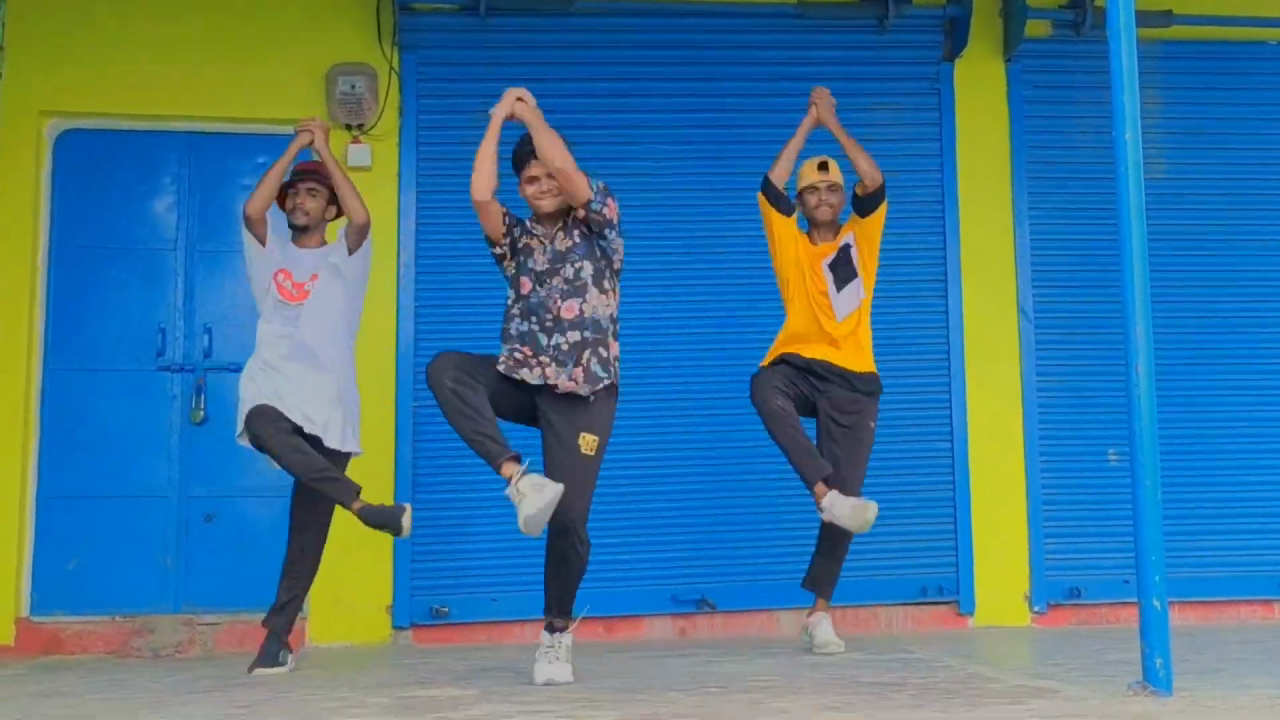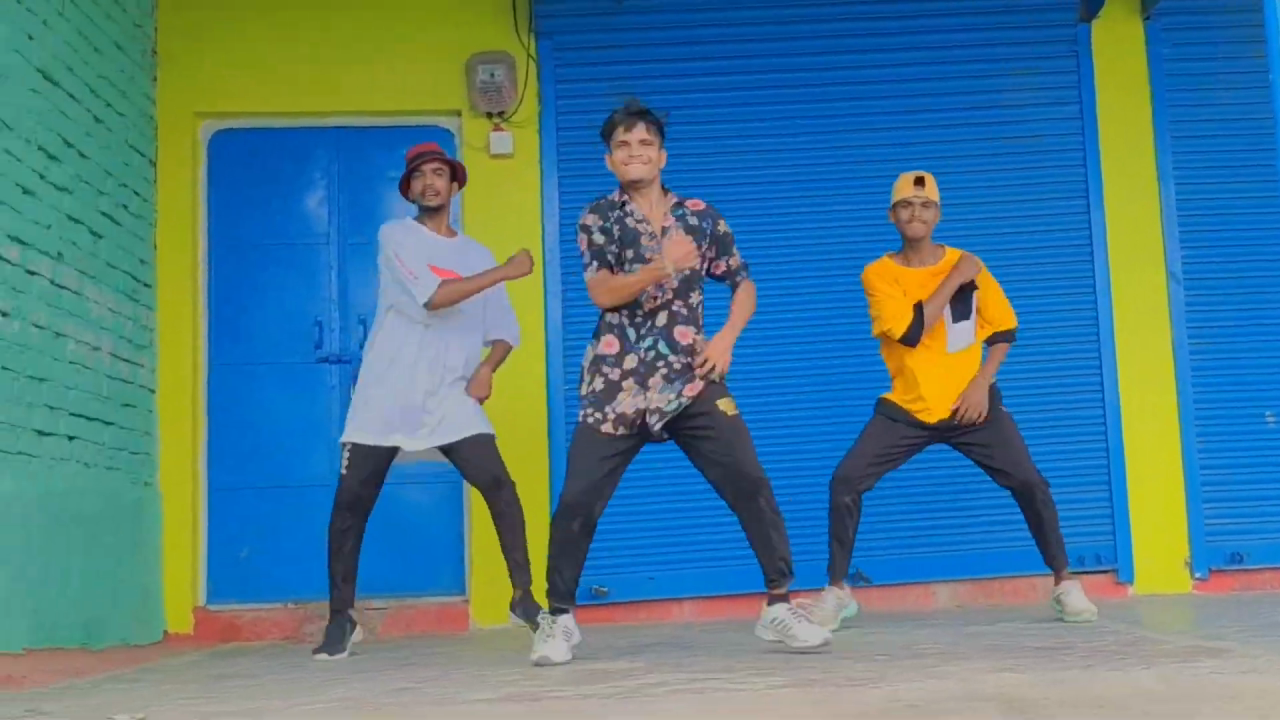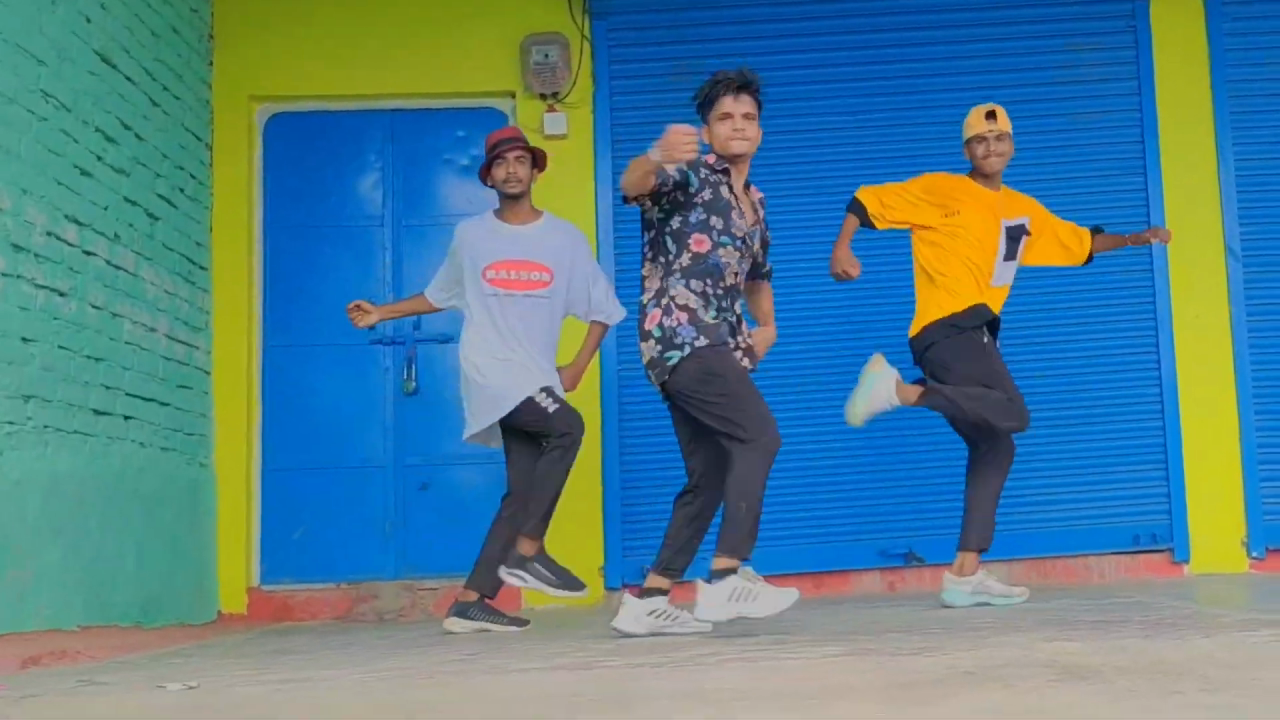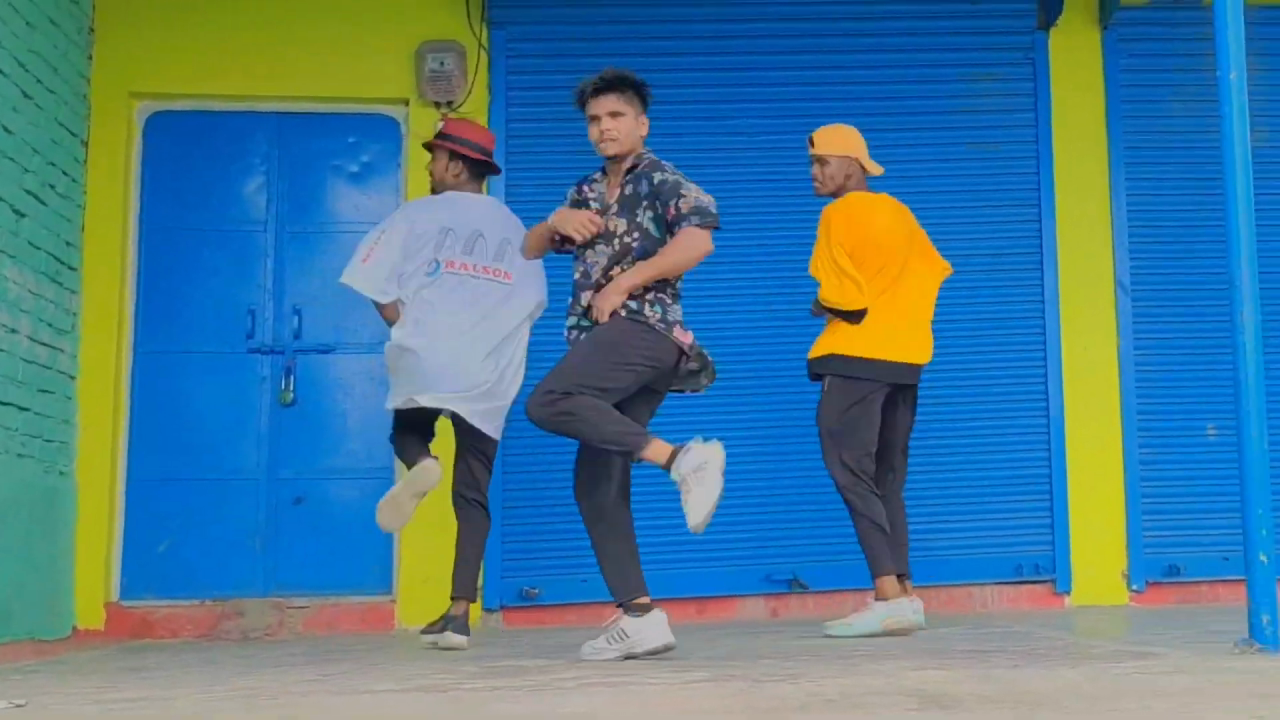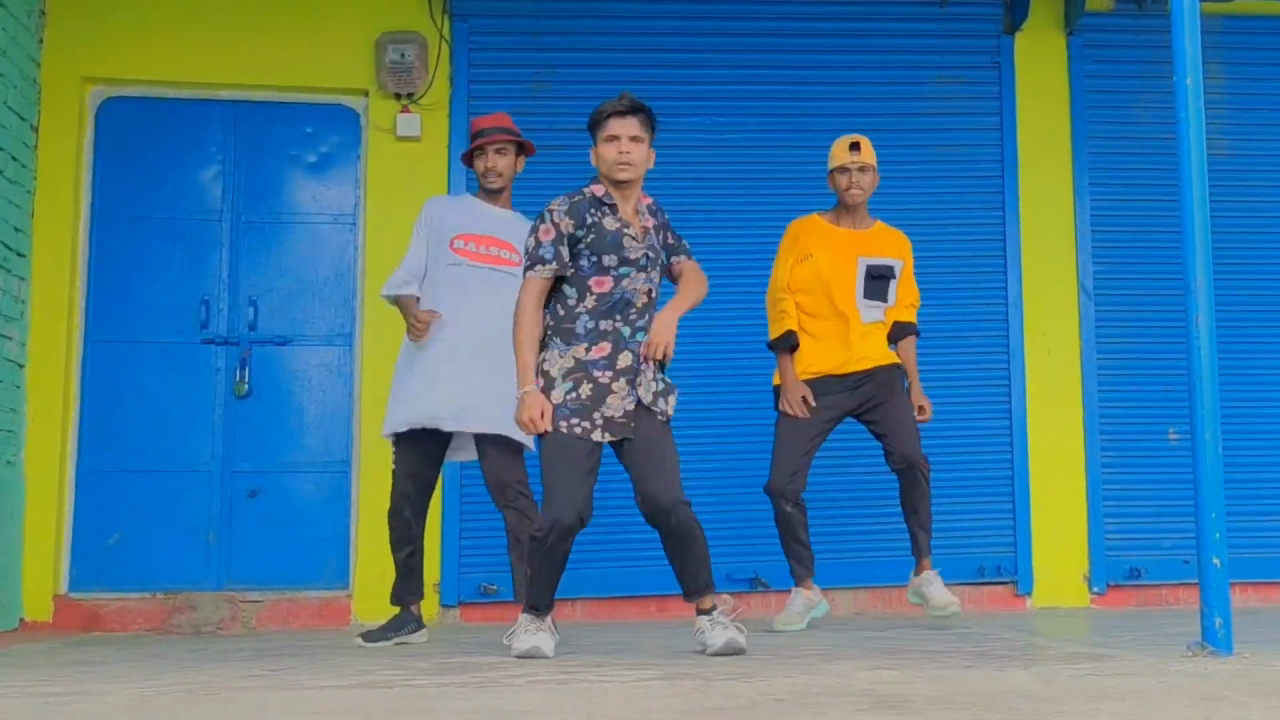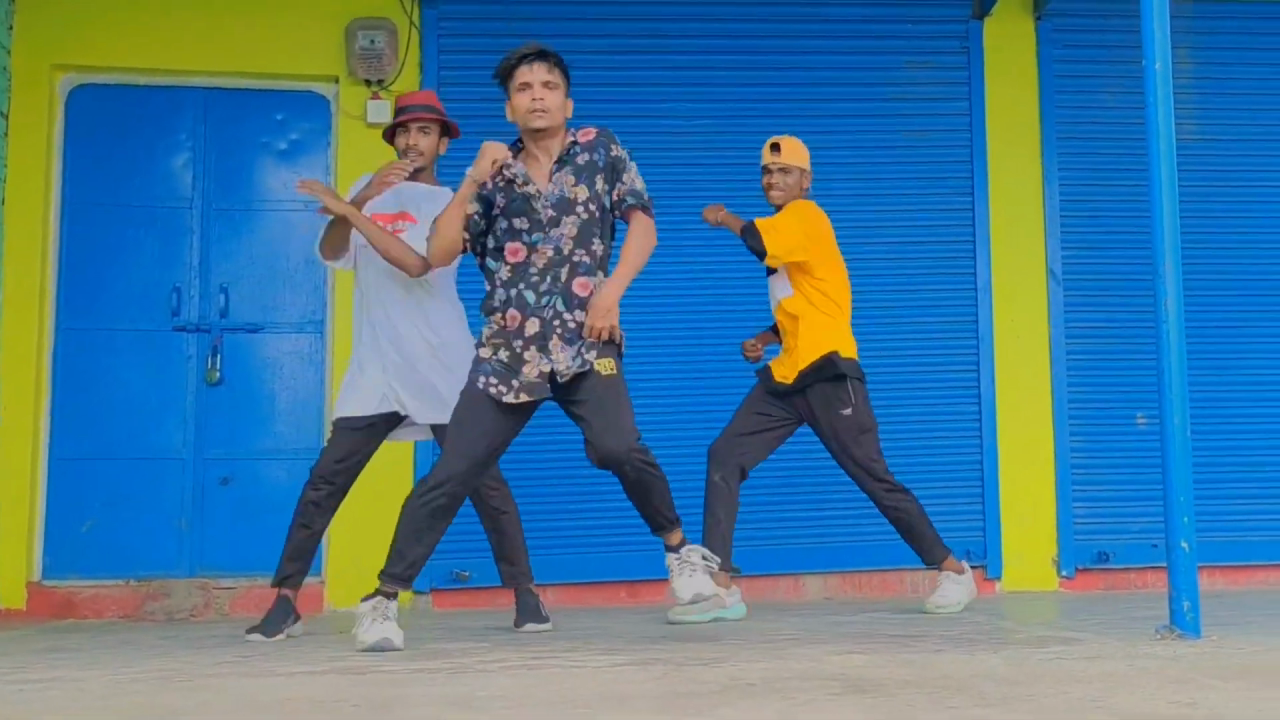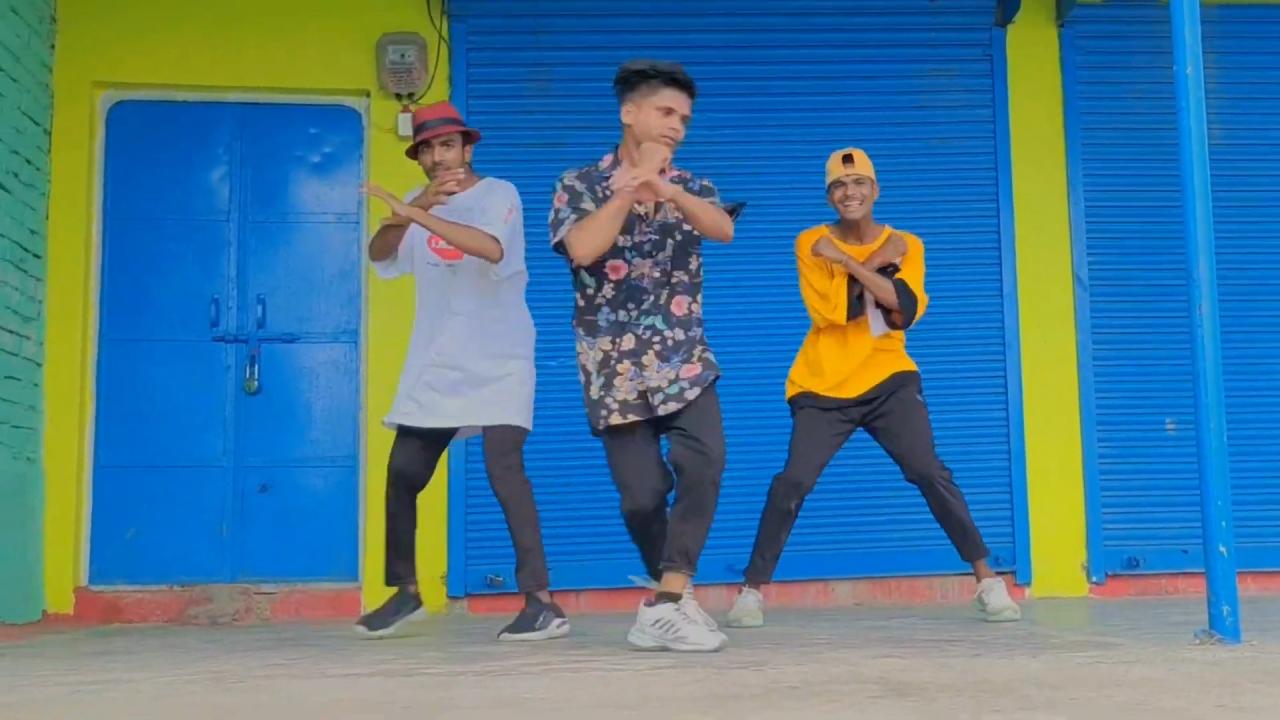
dt=0.4s
person 1, frame 1
left shoulder: (595, 210)
right shoulder: (510, 228)
left elbow: (574, 177)
right elbow: (480, 194)
left wrist: (533, 112)
right wrist: (500, 116)
left hip: (584, 380)
right hip: (521, 372)
left knee: (568, 518)
right knee: (444, 368)
left ankle: (557, 635)
right ankle: (519, 478)
person 1, frame 2
left shoulder: (697, 216)
right shoulder: (596, 220)
left elbow: (742, 285)
right elbow: (604, 294)
left wrist: (726, 338)
right wrist: (660, 266)
left hip: (690, 381)
right hip: (618, 386)
left knee: (748, 486)
right knee: (577, 504)
left ankle: (781, 605)
right ankle: (558, 618)
person 1, frame 3
left shoulder: (752, 213)
right shoulder: (688, 171)
left elbow: (757, 280)
right elbow: (633, 186)
left wrist: (766, 325)
right wrist: (662, 152)
left hip: (712, 345)
right hip: (681, 337)
left knee: (708, 477)
right knee: (759, 437)
left ankle: (649, 601)
right ankle: (729, 575)
person 1, frame 4
left shoulder: (657, 177)
right shoulder: (589, 192)
left elbow: (699, 235)
right elbow: (532, 248)
left wrist: (626, 281)
right wrist: (564, 224)
left hip: (643, 333)
right hip: (599, 346)
left knee: (547, 405)
right knee: (599, 484)
left ankle: (683, 458)
right ankle: (639, 617)
person 1, frame 5
left shoulder: (657, 218)
right shoulder: (567, 212)
left elbow: (694, 277)
right elbow: (531, 300)
left wrist: (671, 313)
right wrist: (529, 388)
left hip: (639, 385)
right hip: (573, 387)
left knee: (666, 503)
right knee: (565, 512)
left ankle: (710, 613)
right ankle: (536, 613)
person 1, frame 6
left shoulder: (599, 150)
right shoulder: (494, 181)
left elbow: (642, 225)
right elbow: (438, 253)
left wrist: (616, 281)
right wrist: (474, 178)
left hip: (587, 341)
right hip: (510, 350)
left knee: (616, 448)
right knee: (449, 473)
left ankle: (677, 547)
right ankle: (384, 600)
person 1, frame 7
left shoulder: (686, 183)
right shoulder: (580, 185)
left elbow: (721, 229)
right elbow: (584, 250)
left wrist: (665, 187)
right wrist: (632, 187)
left hip: (680, 349)
right hip: (613, 359)
left knee: (702, 456)
right knee: (641, 494)
left ankle: (670, 602)
right ankle: (669, 591)
person 2, frame 1
left shoulder: (347, 257)
right shoulder: (269, 249)
left elbow: (361, 221)
right elbow: (252, 211)
left wrist: (327, 152)
right wrist: (295, 146)
left hip: (328, 399)
right hip: (272, 388)
left knee: (309, 517)
right knee: (268, 432)
left ankle: (280, 628)
right ankle: (368, 511)
person 2, frame 2
left shoulder: (477, 248)
right shoulder: (396, 236)
left elbow: (503, 332)
right elbow: (433, 299)
left wrist: (484, 370)
right wrist: (501, 274)
left hip: (450, 397)
right hip: (387, 392)
left knee: (500, 490)
right knee: (352, 501)
left ankle: (527, 601)
right ankle: (341, 616)
person 2, frame 3
left shoulder: (567, 238)
right shoulder: (470, 234)
left elbow: (602, 310)
right elbow: (443, 293)
left wrist: (580, 363)
right wrist: (380, 313)
left hip: (537, 381)
right hip: (492, 371)
left knee: (527, 490)
right knee: (567, 435)
left ankle: (472, 601)
right ankle: (525, 551)
person 2, frame 4
left shoulder: (419, 213)
right shoulder: (514, 227)
left elbow: (372, 286)
right elbow: (533, 302)
left wrist: (396, 319)
left hip: (427, 360)
right hip: (490, 373)
left knee: (410, 435)
right knee: (472, 489)
left ankle: (416, 471)
right ankle: (456, 612)
person 2, frame 5
left shoulder: (534, 233)
right shoulder: (439, 213)
right elbow: (402, 286)
right wrist: (408, 316)
left hip: (493, 385)
right hip: (427, 382)
left knee: (513, 493)
right knee: (406, 503)
right ankle: (407, 614)
person 2, frame 6
left shoulder: (447, 202)
right shoulder: (371, 193)
left elbow: (418, 265)
right elbow: (333, 255)
left wrist: (350, 212)
right wrist: (357, 199)
left hip: (442, 366)
right hip: (374, 372)
left knee: (481, 477)
right knee: (326, 478)
left ankle: (523, 589)
right ankle: (285, 600)
person 2, frame 7
left shoulder: (500, 197)
right shoulder: (421, 201)
left elbow: (493, 250)
right elbow: (380, 260)
left wrist: (425, 220)
right wrist: (409, 210)
left hip: (500, 362)
right hip: (436, 364)
left knee: (505, 475)
right knee: (402, 473)
left ankle: (541, 602)
right ankle: (404, 589)
person 3, frame 1
left shoulder: (859, 229)
right shoulder: (783, 231)
left elbow: (874, 183)
right elbow: (774, 180)
left wrist: (834, 124)
right wrist: (810, 119)
left hip: (851, 379)
right hip: (795, 365)
left knee: (848, 482)
right knee: (764, 393)
left ankle: (820, 609)
right ankle: (825, 493)
person 3, frame 2
left shoulder: (966, 263)
right shoulder: (877, 273)
left elbow: (1001, 326)
right elbow: (914, 329)
left wrist: (984, 382)
right wrist: (953, 280)
left hip: (966, 404)
right hip: (905, 410)
left knee: (1030, 484)
right knee: (846, 480)
left ankle: (1063, 582)
right ankle: (837, 591)
person 3, frame 3
left shoulder: (1024, 210)
right shoulder: (939, 190)
left elbow: (1082, 245)
right elbow: (865, 201)
left wrist: (1138, 237)
right wrist: (842, 246)
left hip: (969, 334)
right hip: (951, 326)
left knee: (994, 445)
right knee: (1010, 415)
left ankle: (967, 574)
right ankle: (900, 389)
person 3, frame 4
left shoulder: (838, 214)
right shoulder: (898, 215)
left elbow: (839, 301)
right elbow: (937, 274)
left wrist: (834, 306)
left hip: (854, 360)
right hip: (907, 360)
left knee: (846, 468)
right knee: (885, 479)
left ankle: (891, 597)
right ankle: (900, 596)
person 3, frame 5
left shoulder: (896, 245)
right shoulder: (802, 234)
left elbow: (902, 320)
right elbow: (783, 306)
left wrist: (916, 386)
right wrist: (789, 376)
left hip: (875, 376)
right hip: (814, 380)
left knee: (910, 461)
right knee: (782, 484)
left ankle: (924, 573)
right ankle: (805, 591)
person 3, frame 6
left shoulder: (807, 215)
right shoulder: (779, 231)
left elbow: (761, 242)
left wrist: (725, 220)
right wrist: (761, 338)
left hip: (827, 372)
right hip: (787, 377)
left knee: (874, 478)
right knee: (724, 457)
left ankle: (952, 570)
right ankle: (722, 589)
person 3, frame 7
left shoulder: (904, 244)
right shoulder: (811, 245)
left elbow: (905, 309)
right elbow: (828, 313)
left wrist: (854, 262)
right wrist: (878, 263)
left hip: (890, 380)
right hip: (824, 387)
left knee: (928, 470)
right knee: (792, 483)
left ankle: (987, 580)
right ankle: (752, 589)
